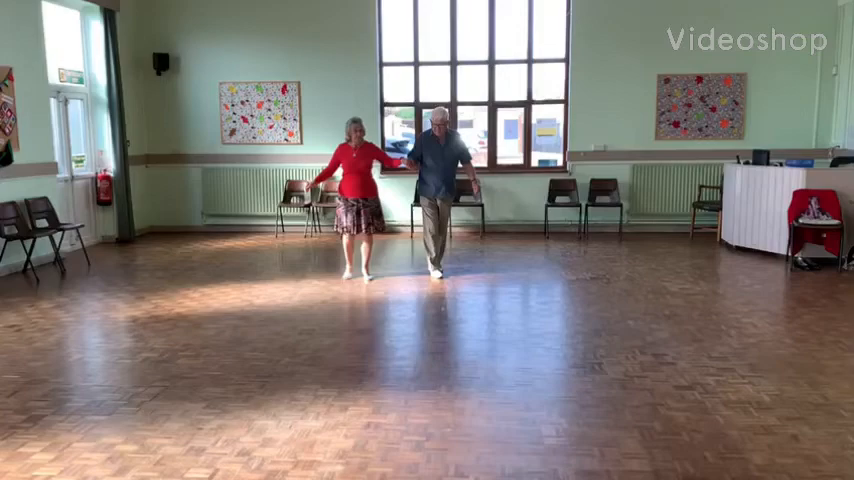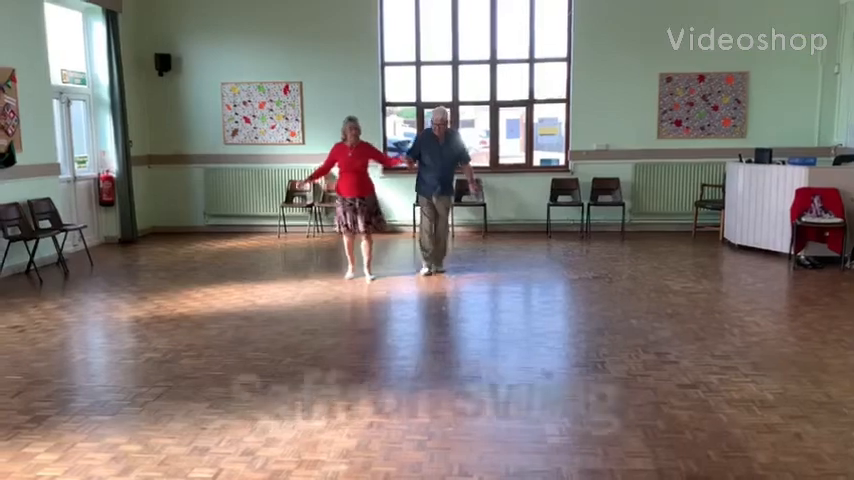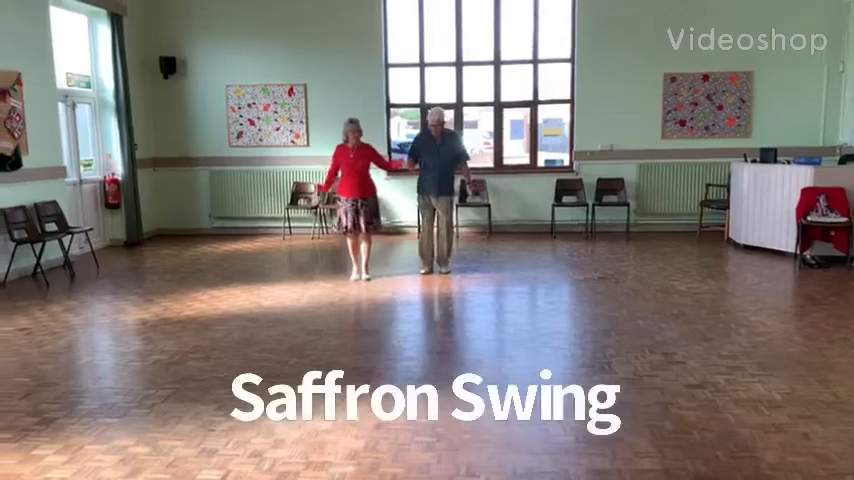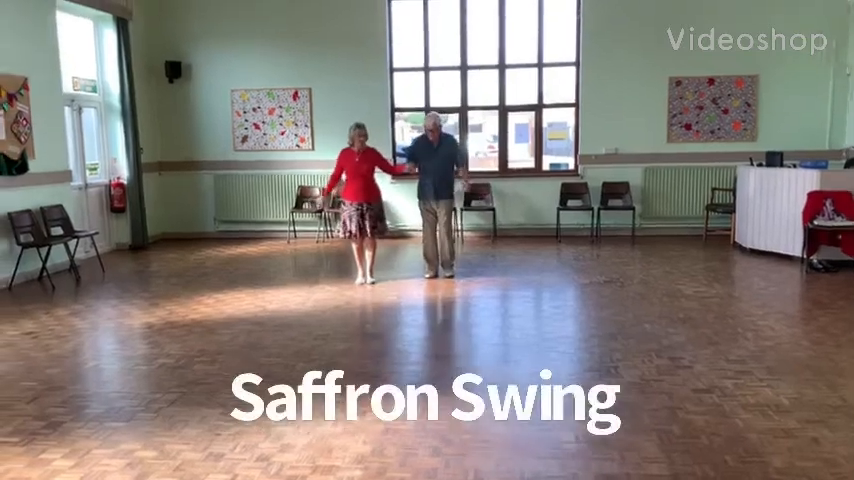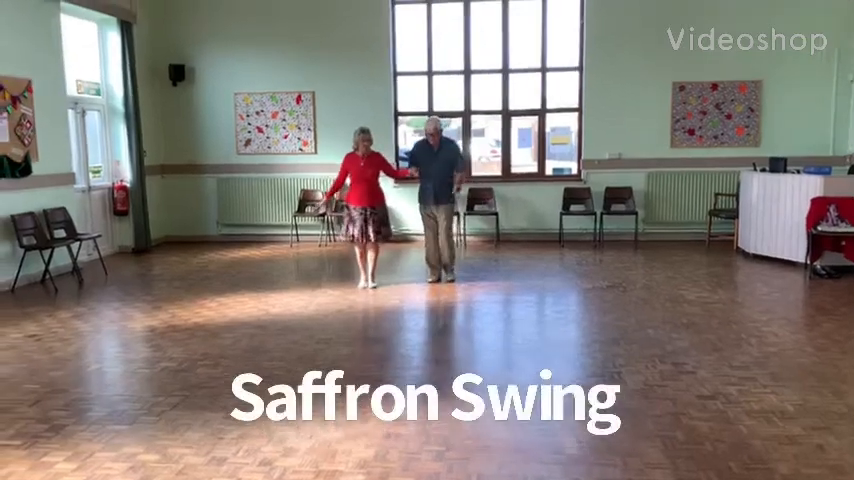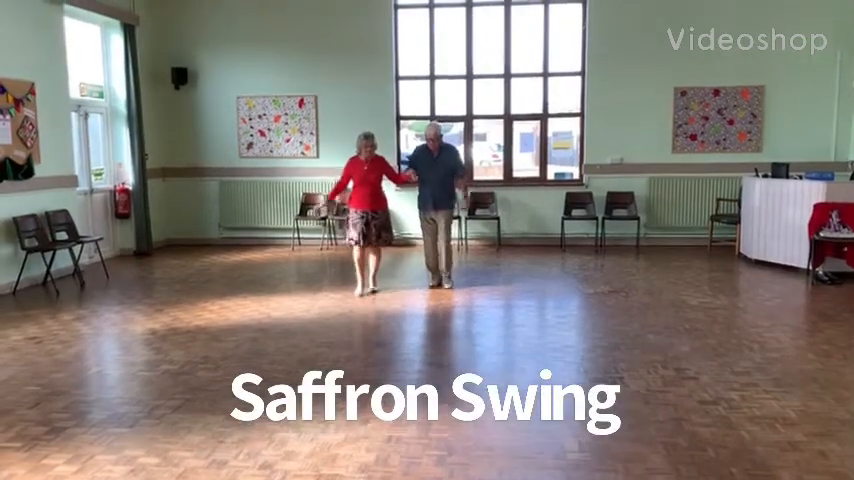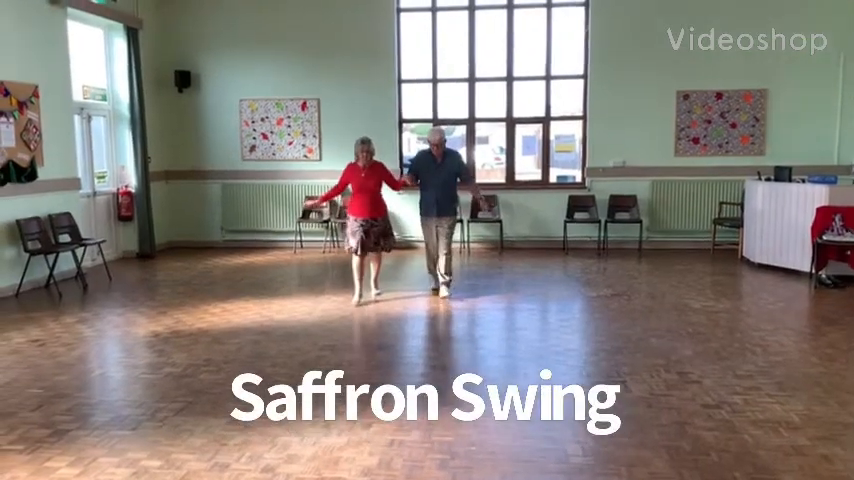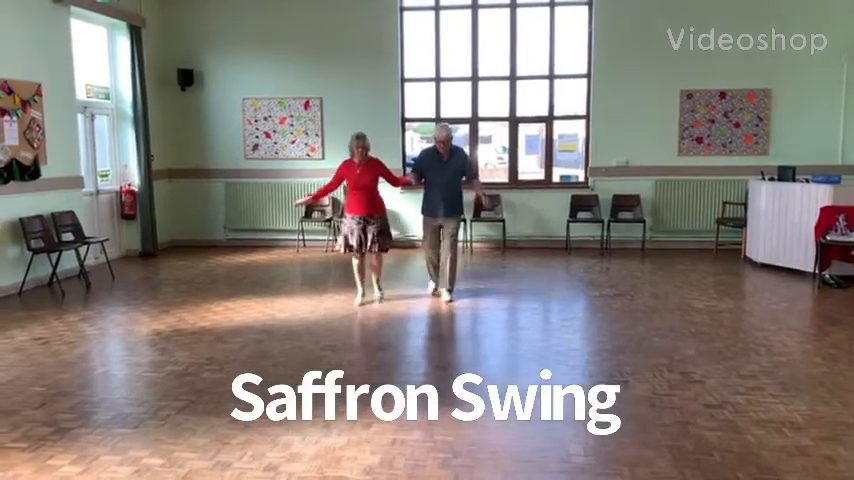
dt=0.3s
person 1, frame 1
left shoulder: (455, 138)
right shoulder: (424, 139)
left elbow: (466, 162)
right elbow: (414, 161)
left wrist: (473, 180)
right wrist: (409, 163)
left hip: (447, 191)
right hip: (428, 191)
left knee: (442, 229)
right knee: (430, 229)
left ankle: (437, 262)
right ankle: (433, 265)
person 1, frame 2
left shoulder: (455, 138)
right shoulder: (423, 137)
left elbow: (464, 162)
right elbow: (412, 158)
left wrist: (471, 180)
right wrist: (408, 160)
left hip: (445, 191)
right hip: (425, 189)
left knee: (442, 228)
right knee: (426, 227)
left ankle: (439, 261)
right ankle: (426, 262)
person 1, frame 3
left shoulder: (454, 138)
right shoulder: (420, 138)
left elbow: (462, 163)
right elbow: (412, 160)
left wrist: (468, 181)
right wrist: (411, 164)
left hip: (445, 191)
right hip: (425, 190)
left knee: (445, 228)
right knee: (426, 227)
left ankle: (444, 262)
right ankle: (426, 263)
person 1, frame 4
left shoulder: (451, 142)
right shoulder: (418, 143)
left elbow: (461, 165)
right elbow: (411, 164)
left wrist: (465, 179)
right wrist: (411, 166)
left hip: (445, 194)
right hip: (425, 194)
left knee: (445, 230)
right knee: (428, 232)
left ankle: (448, 266)
right ankle: (431, 267)
person 1, frame 5
left shoulder: (451, 146)
right shoulder: (419, 147)
left elbow: (459, 170)
right elbow: (412, 167)
left wrist: (457, 185)
right wrist: (414, 170)
left hip: (445, 199)
right hip: (426, 199)
left knee: (446, 235)
right knee: (430, 236)
left ankle: (449, 269)
right ankle: (434, 271)
person 1, frame 6
left shoulder: (451, 152)
right shoulder: (418, 152)
left elbow: (460, 176)
right elbow: (411, 174)
left wrist: (464, 195)
right wrist: (411, 174)
left hip: (445, 205)
right hip: (425, 205)
left knee: (444, 241)
right knee: (429, 242)
left ankle: (446, 275)
right ankle: (435, 275)
person 1, frame 7
left shoulder: (454, 157)
right shoulder: (420, 158)
left elbow: (467, 180)
right elbow: (411, 179)
left wrist: (479, 198)
right wrist: (409, 179)
left hip: (448, 212)
right hip: (427, 211)
left knee: (444, 249)
right knee: (431, 248)
left ankle: (444, 284)
right ankle: (436, 279)
person 1, frame 8
left shoulder: (460, 155)
right shoulder: (425, 155)
left elbow: (472, 178)
right elbow: (417, 177)
left wrist: (481, 193)
right wrist: (413, 178)
left hip: (452, 212)
right hip: (431, 211)
left knee: (449, 251)
right knee: (429, 247)
left ankle: (446, 288)
right ankle: (434, 279)
person 2, frame 1
left shoulder: (370, 148)
right shoulder: (341, 149)
left elbow: (389, 161)
right elbow: (330, 169)
left wrist: (403, 161)
right wrist: (316, 181)
left hip: (367, 196)
right hip: (347, 197)
left knee: (367, 233)
right knee: (347, 233)
left ankle: (365, 268)
right ankle: (348, 267)
person 2, frame 2
left shoulder: (366, 147)
right shoulder: (338, 148)
left elbow: (386, 160)
right elbow: (325, 167)
left wrist: (400, 160)
right wrist: (310, 178)
left hip: (364, 195)
right hip: (345, 196)
left knee: (365, 232)
right knee: (347, 232)
left ankle: (367, 268)
right ankle: (351, 267)
person 2, frame 3
left shoulder: (367, 149)
right shoulder: (339, 150)
left elbow: (384, 164)
right elbow: (332, 173)
right wrist: (323, 190)
left hip: (366, 196)
right hip: (347, 197)
left knee: (365, 232)
right knee: (351, 233)
left ankle: (365, 268)
right ankle: (355, 268)
person 2, frame 4
left shoulder: (372, 153)
right shoulder: (344, 154)
left elbow: (389, 168)
right elbow: (336, 176)
left wrist: (405, 167)
right wrist: (326, 193)
left hip: (371, 200)
right hip: (351, 201)
left knee: (370, 236)
right knee: (355, 237)
left ankle: (370, 272)
right ankle: (360, 272)
person 2, frame 5
left shoulder: (377, 157)
right shoulder: (349, 158)
left elbow: (393, 173)
right elbow: (340, 180)
left wrist: (408, 172)
right wrist: (328, 197)
left hip: (375, 204)
right hip: (355, 205)
left knee: (373, 241)
right knee: (358, 242)
left ankle: (371, 276)
right ankle: (363, 276)
person 2, frame 6
left shoulder: (380, 161)
right shoulder: (352, 162)
left elbow: (396, 178)
right elbow: (342, 183)
left wrist: (408, 176)
right wrist: (329, 199)
left hip: (378, 209)
right hip: (357, 209)
left knee: (375, 245)
right knee: (358, 246)
left ankle: (372, 280)
right ankle: (360, 282)
person 2, frame 7
left shoulder: (379, 167)
right shoulder: (350, 169)
left elbow: (395, 185)
right elbow: (338, 188)
left wrist: (404, 181)
right wrist: (319, 201)
left hip: (377, 216)
right hip: (357, 217)
left knee: (376, 251)
right knee: (357, 253)
left ankle: (374, 283)
right ankle: (358, 291)
person 2, frame 8
left shoulder: (375, 163)
right shoulder: (346, 165)
left elbow: (394, 180)
right elbow: (331, 185)
left wrist: (407, 179)
right wrist: (311, 198)
left hip: (375, 214)
right hip: (353, 215)
left knee: (376, 252)
right knee: (357, 253)
left ankle: (377, 284)
right ankle: (360, 291)
